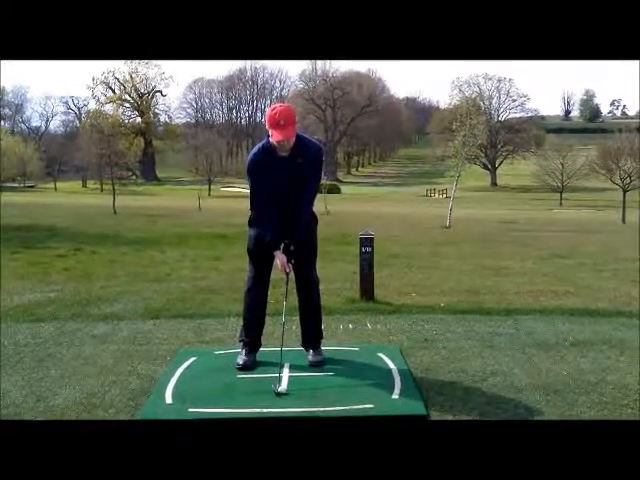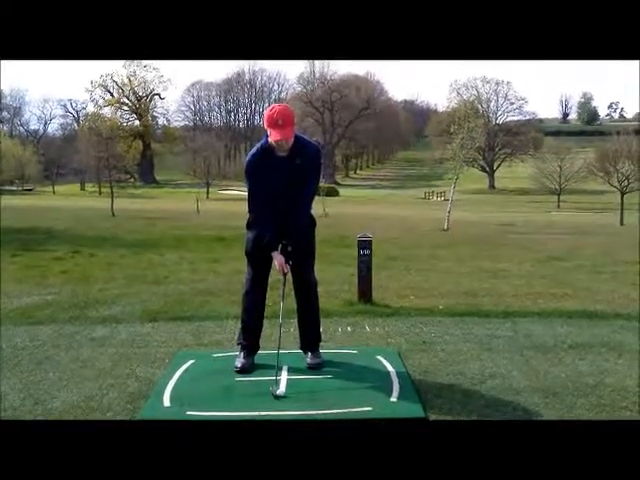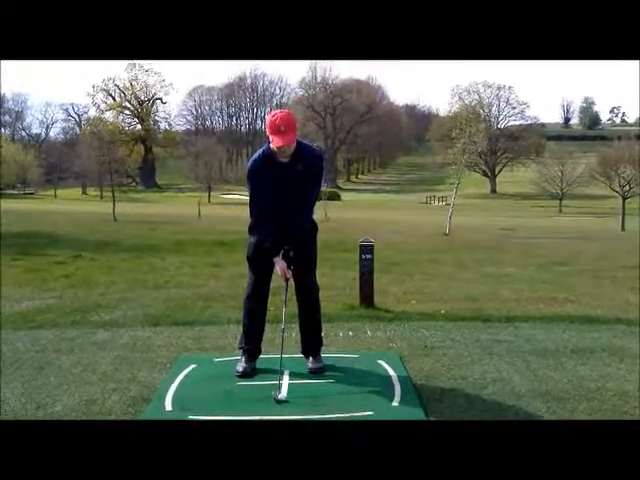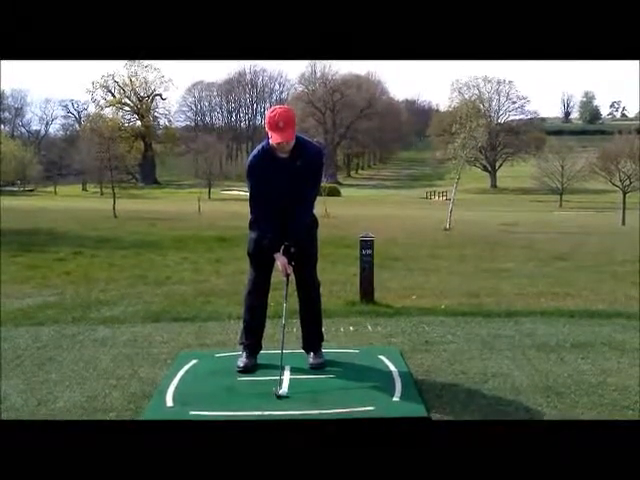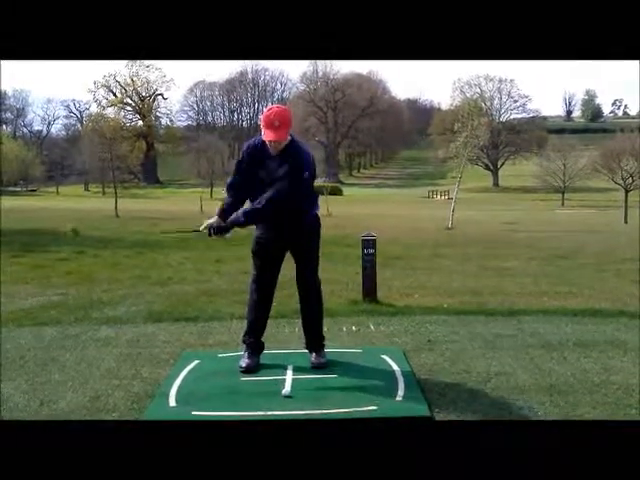
dt=0.5s
person 1, frame 1
left shoulder: (312, 151)
right shoulder: (257, 158)
left elbow: (307, 199)
right elbow: (261, 206)
left wrist: (291, 241)
right wrist: (275, 248)
left hip: (301, 223)
right hip: (265, 224)
left knee: (308, 281)
right knee: (256, 282)
left ankle: (313, 343)
right ankle: (249, 345)
person 1, frame 2
left shoulder: (311, 153)
right shoulder: (255, 159)
left elbow: (305, 200)
right elbow: (258, 207)
left wrist: (289, 242)
right wrist: (273, 249)
left hip: (299, 226)
right hip: (263, 227)
left knee: (306, 284)
right knee: (254, 285)
left ankle: (311, 346)
right ankle: (247, 348)
person 1, frame 3
left shoulder: (313, 158)
right shoulder: (257, 164)
left elbow: (307, 205)
right elbow: (259, 212)
left wrist: (291, 248)
right wrist: (274, 254)
left hip: (301, 230)
right hip: (265, 230)
left knee: (308, 289)
right knee: (256, 290)
left ankle: (312, 351)
right ankle: (249, 353)
person 1, frame 4
left shoulder: (313, 154)
right shoulder: (257, 160)
left elbow: (307, 201)
right elbow: (260, 209)
left wrist: (291, 244)
right wrist: (275, 250)
left hip: (301, 225)
right hip: (265, 226)
left knee: (308, 284)
right knee: (257, 285)
left ankle: (313, 346)
right ankle: (249, 348)
person 1, frame 5
left shoulder: (300, 160)
right shoulder: (252, 150)
left elbow: (273, 201)
right elbow: (238, 187)
left wrist: (232, 222)
right wrist: (222, 216)
left hip: (301, 223)
right hip: (269, 224)
left knee: (308, 284)
right knee: (261, 285)
left ankle: (316, 346)
right ankle: (252, 347)
